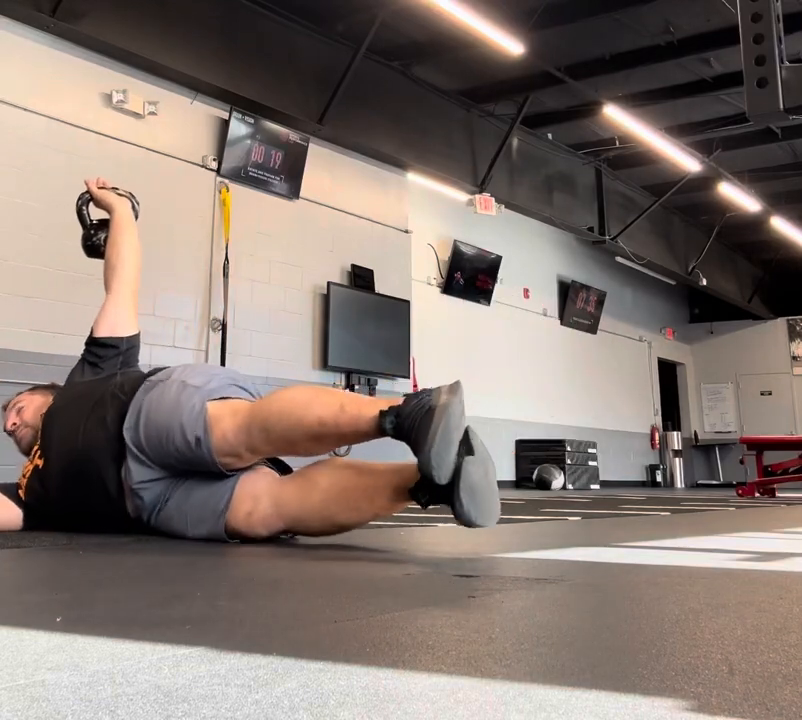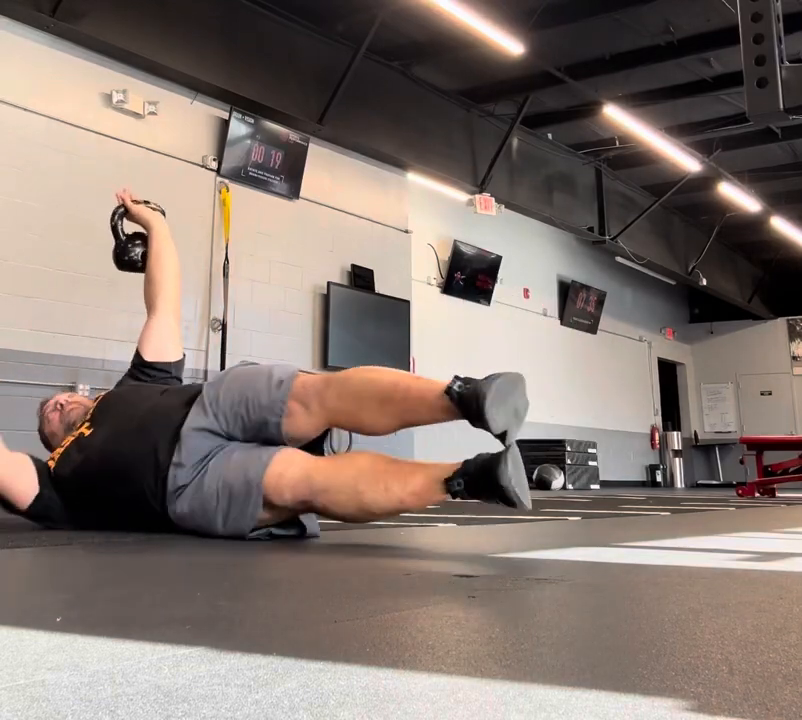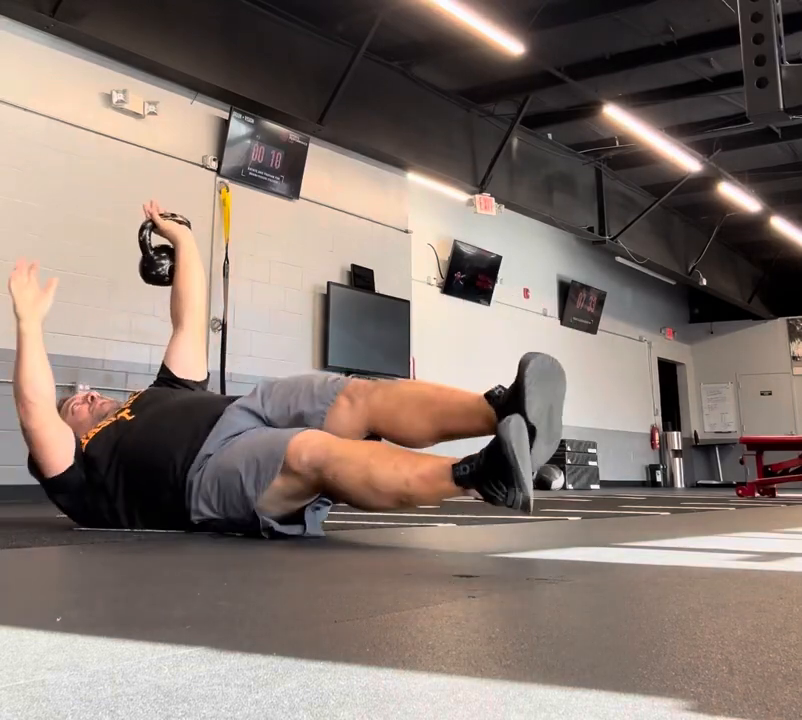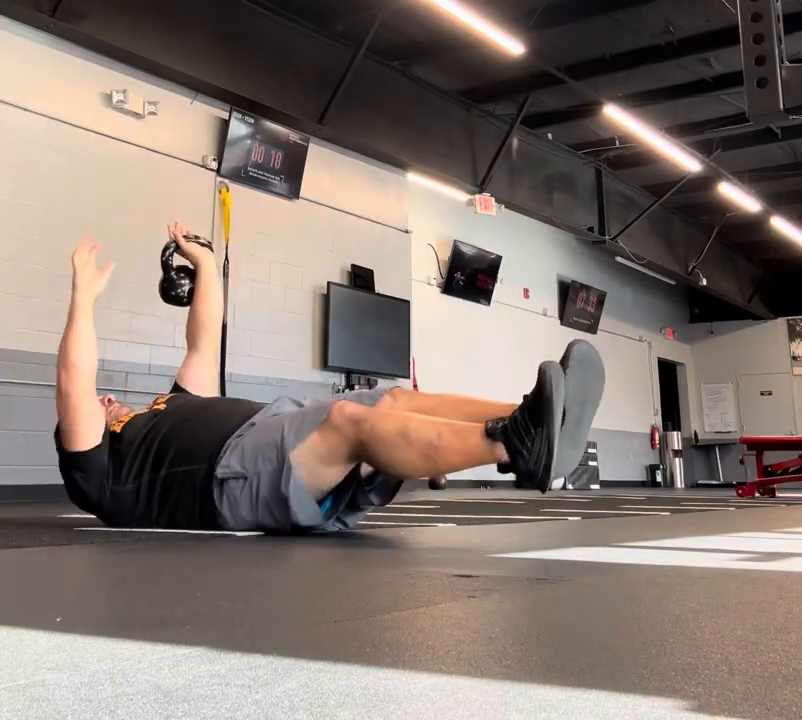
dt=0.5s
person 1, frame 1
left shoulder: (92, 376)
left elbow: (121, 291)
left wrist: (119, 210)
right hip: (162, 493)
left knee: (240, 429)
right knee: (263, 508)
left ankle: (408, 414)
right ankle: (433, 481)
person 1, frame 2
left shoulder: (139, 387)
right shoulder: (61, 482)
left elbow: (164, 310)
left wrist: (155, 226)
right hip: (191, 479)
left knee: (320, 393)
right knee: (299, 478)
left ankle: (466, 398)
right ankle: (469, 478)
person 1, frame 3
left shoulder: (159, 398)
right shoulder: (82, 472)
left elbow: (190, 323)
right elbow: (36, 412)
left wrist: (182, 239)
right wrist: (28, 323)
right hip: (212, 471)
left knee: (364, 398)
right knee: (312, 453)
left ankle: (503, 410)
right ankle: (479, 474)
person 1, frame 4
left shoulder: (172, 411)
right shoulder: (98, 473)
left elbow: (204, 345)
right elbow: (74, 384)
left wrist: (204, 263)
right wrist: (84, 295)
left hip: (278, 435)
right hip: (240, 473)
left knee: (400, 402)
right knee: (352, 418)
left ankle: (529, 429)
right ankle: (516, 444)
